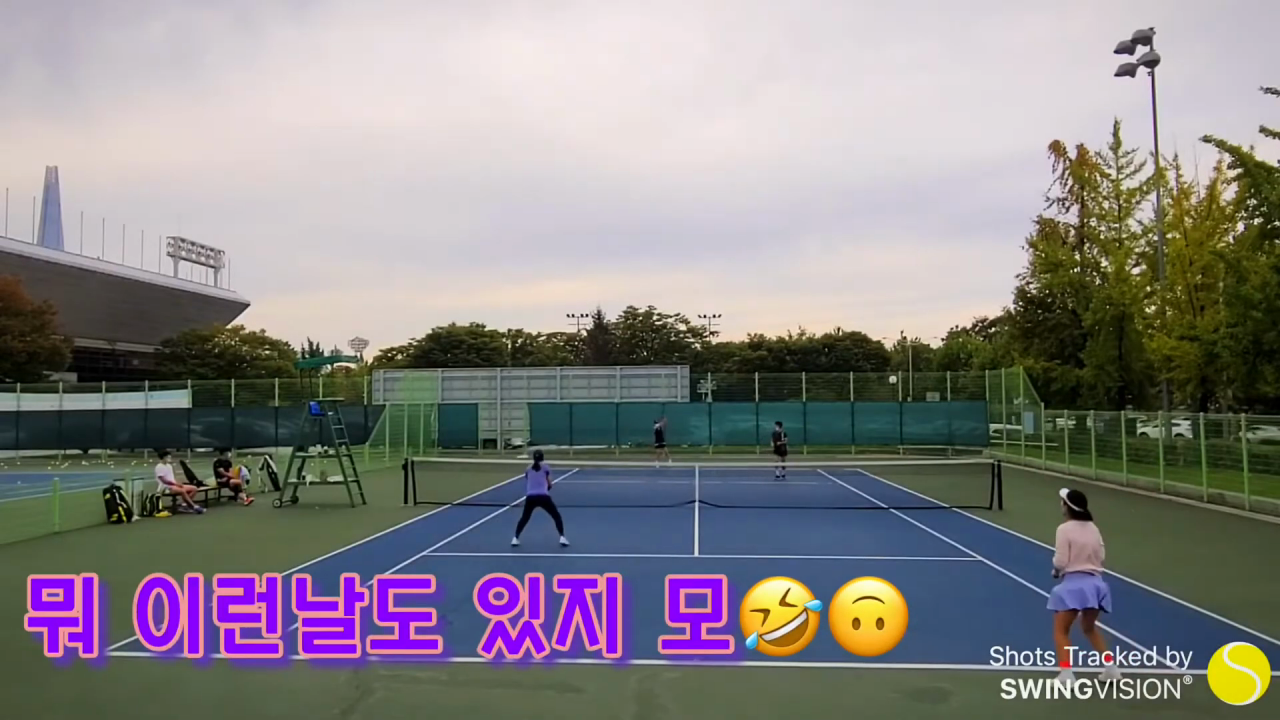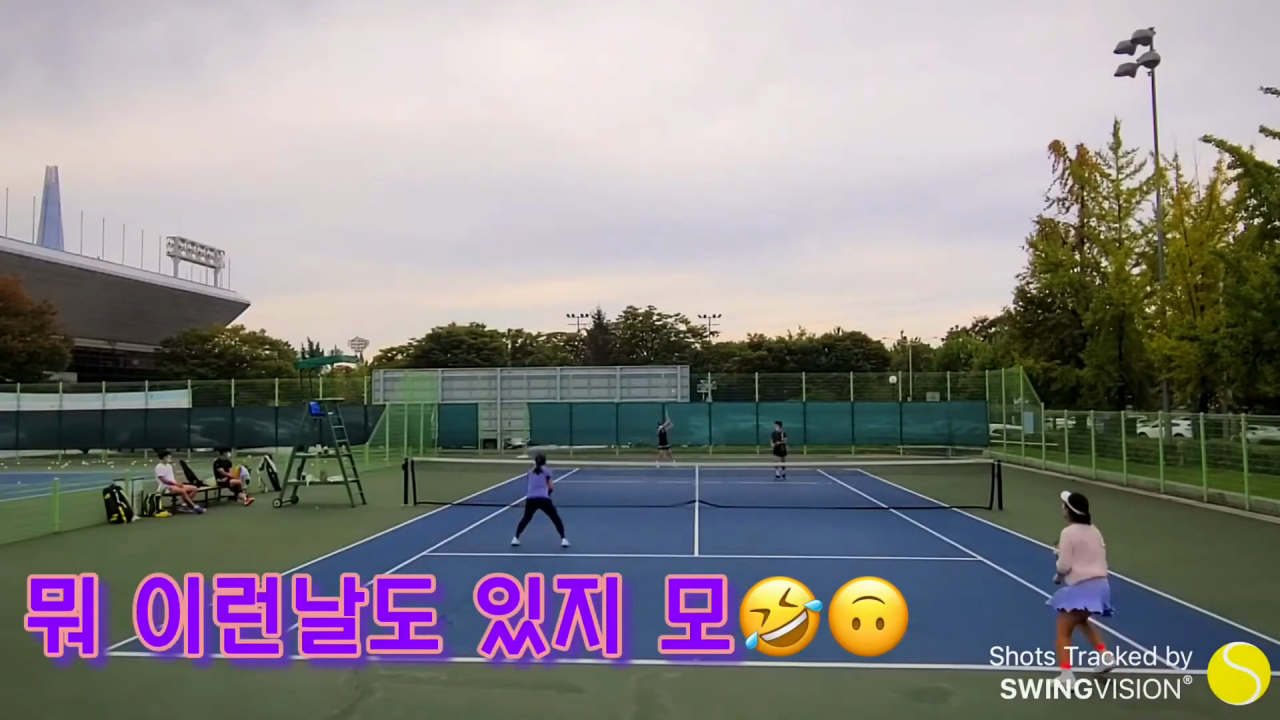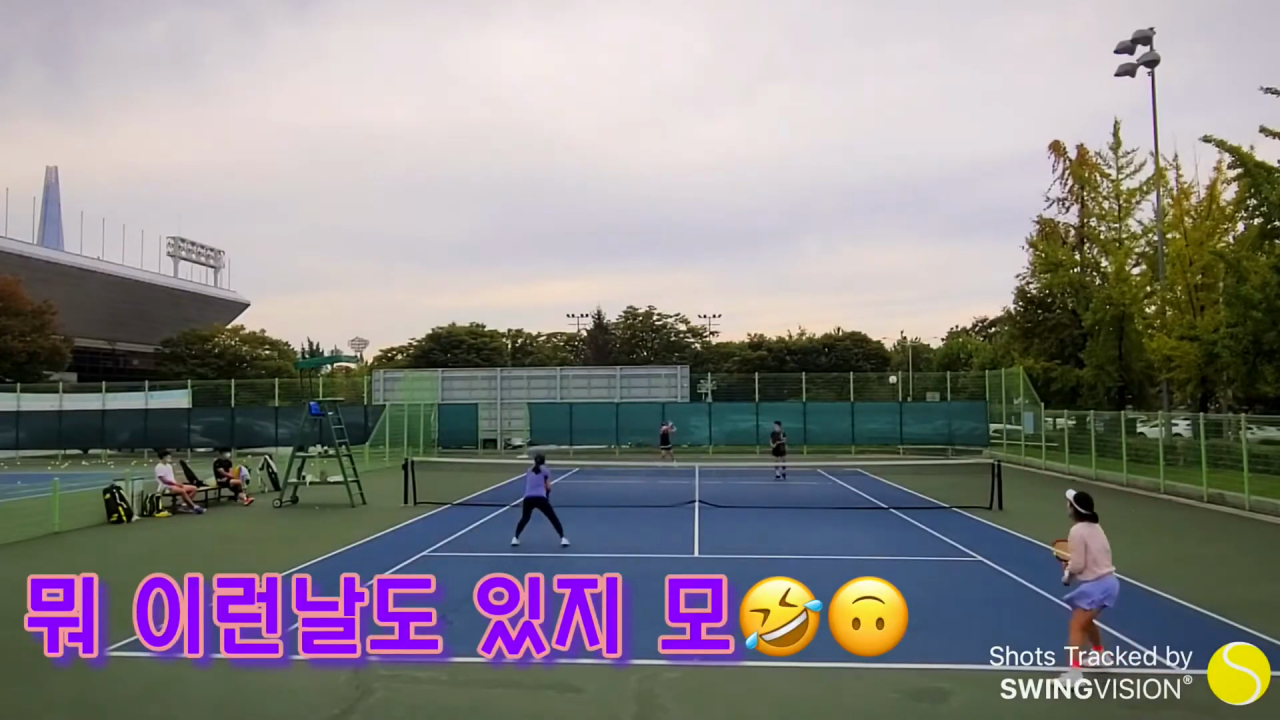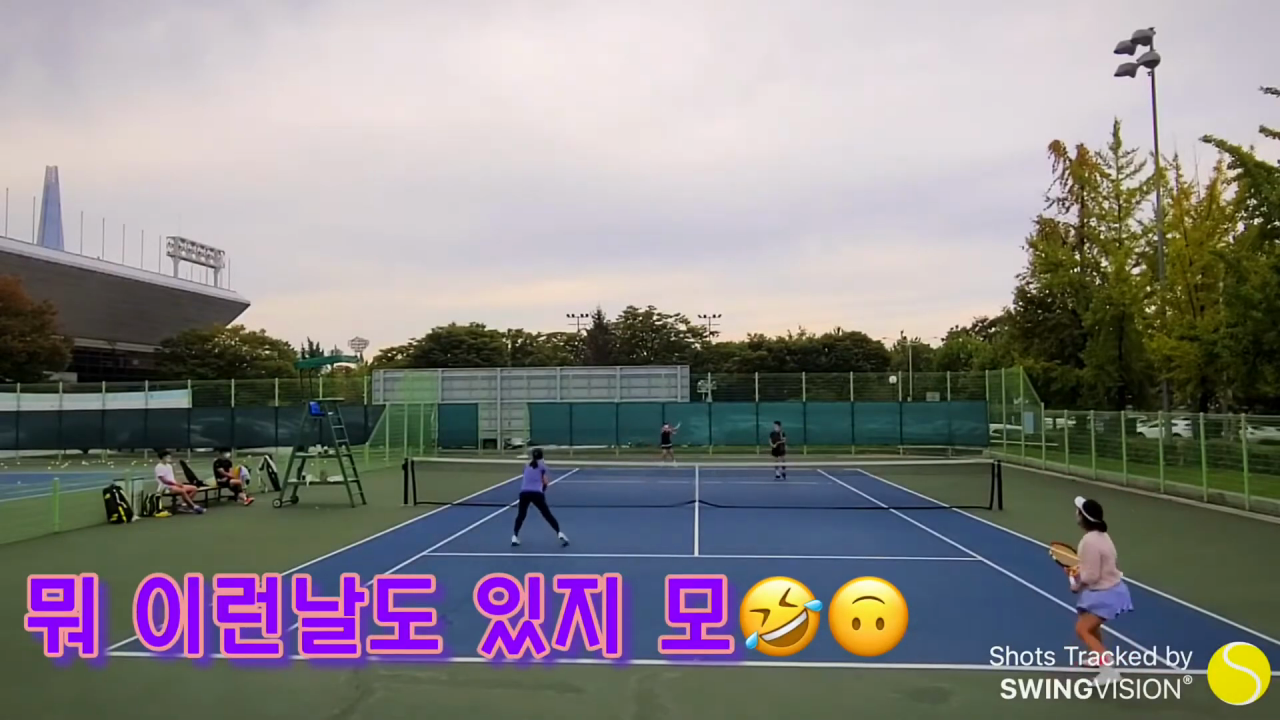
dt=0.1s
person 1, frame 1
left shoulder: (1065, 530)
right shoulder: (1093, 529)
left elbow: (1060, 562)
right elbow: (1100, 557)
left wrist: (1056, 570)
left hip: (1074, 585)
right hip: (1095, 583)
left knee: (1060, 631)
right knee: (1088, 628)
left ankle: (1066, 673)
right ankle: (1110, 667)
person 1, frame 2
left shoulder: (1068, 533)
right shoulder: (1094, 531)
left elbow: (1064, 565)
right elbow: (1099, 558)
left wrist: (1058, 575)
left hip: (1080, 589)
right hip: (1099, 585)
left knee: (1063, 632)
right knee: (1082, 621)
left ankle: (1066, 674)
right ankle: (1105, 656)
person 1, frame 3
left shoulder: (1077, 531)
right shoulder: (1095, 528)
left elbow: (1077, 565)
left wrist: (1068, 575)
right wrist: (1071, 565)
left hip: (1095, 585)
right hip: (1106, 581)
left knee: (1076, 627)
right knee: (1085, 621)
left ankle: (1075, 672)
right ankle: (1099, 655)
person 1, frame 4
left shoulder: (1089, 541)
right shoulder: (1100, 536)
left elbow: (1091, 576)
left wrist: (1077, 585)
right wrist: (1078, 571)
left hip: (1106, 594)
right hip: (1109, 590)
left knee: (1082, 630)
right knee: (1087, 625)
left ankle: (1108, 669)
right ankle: (1103, 659)
